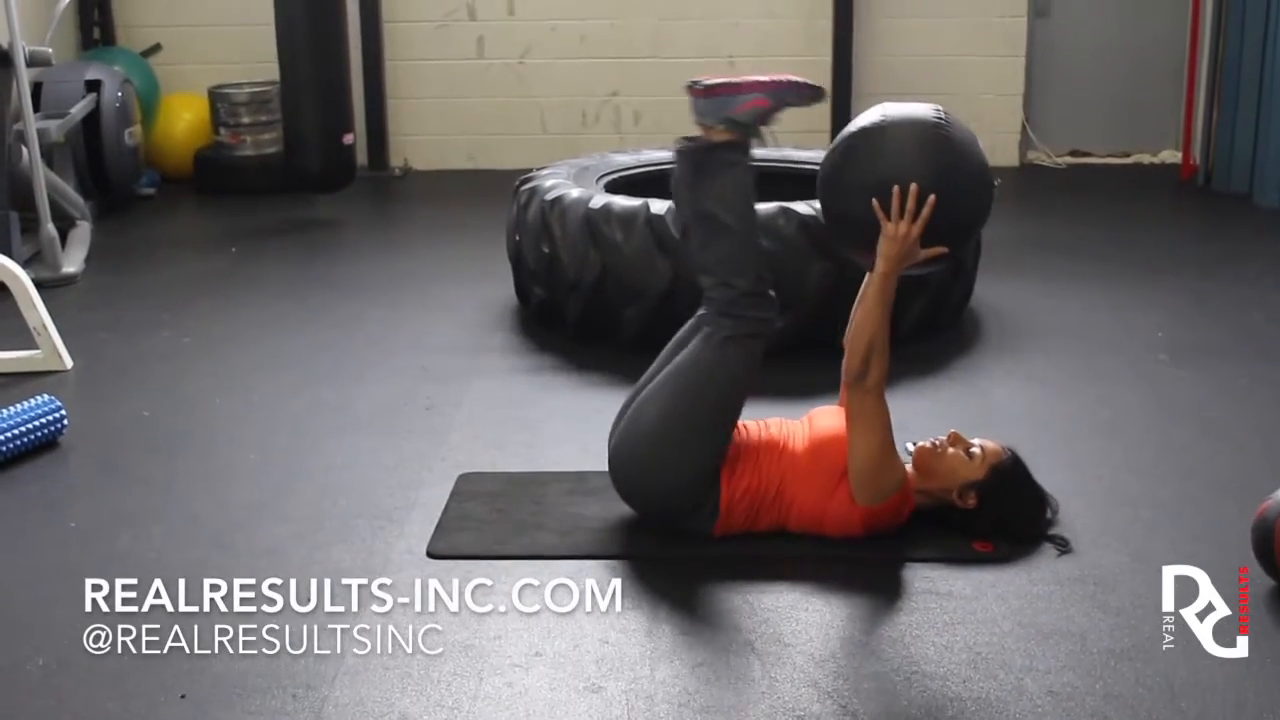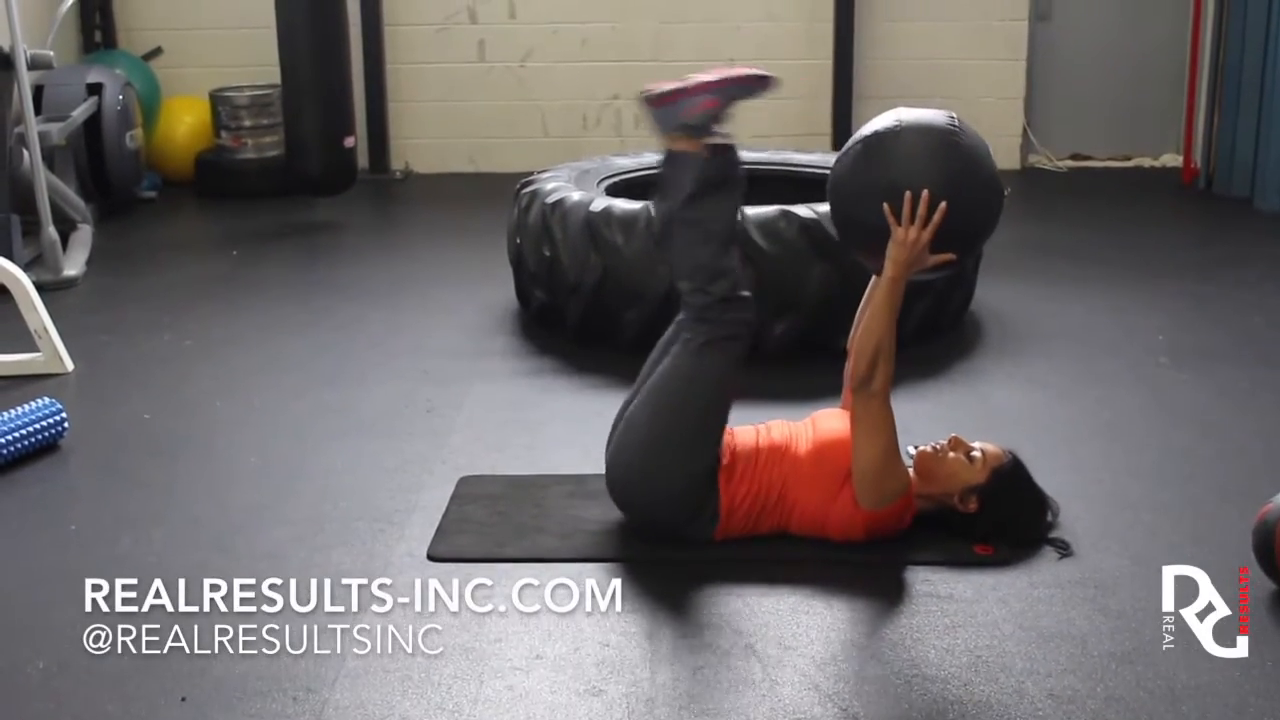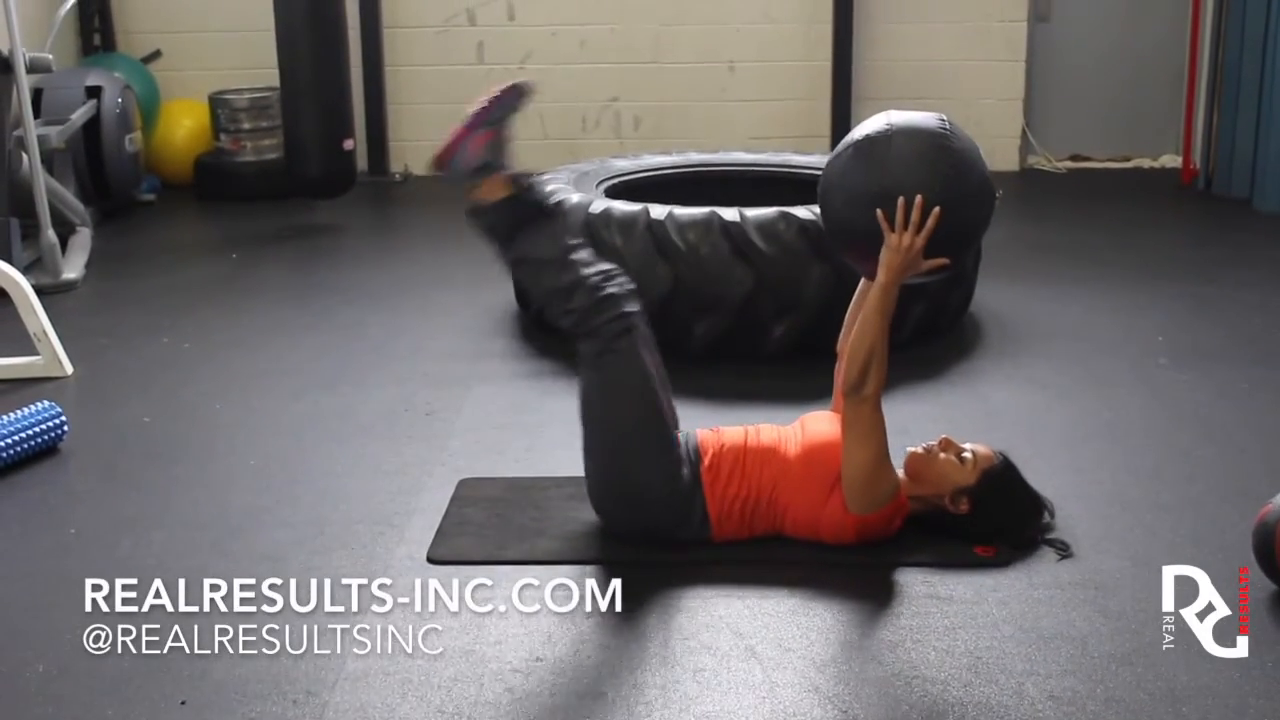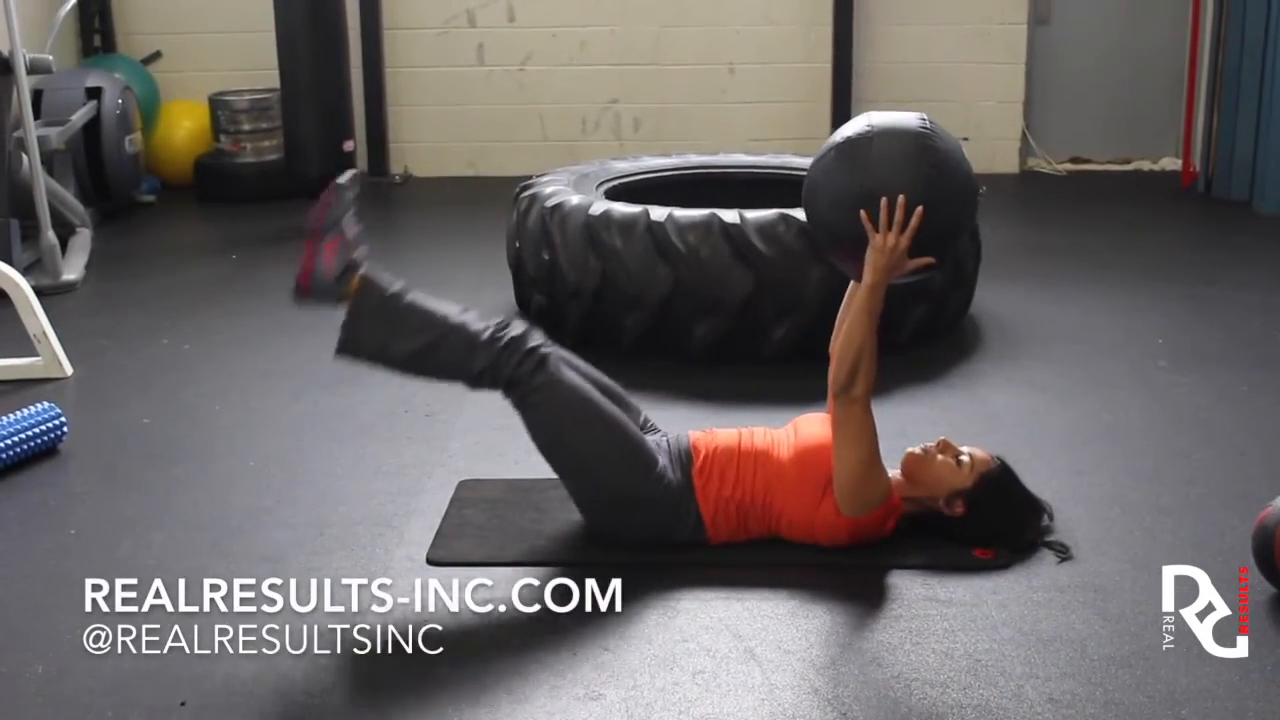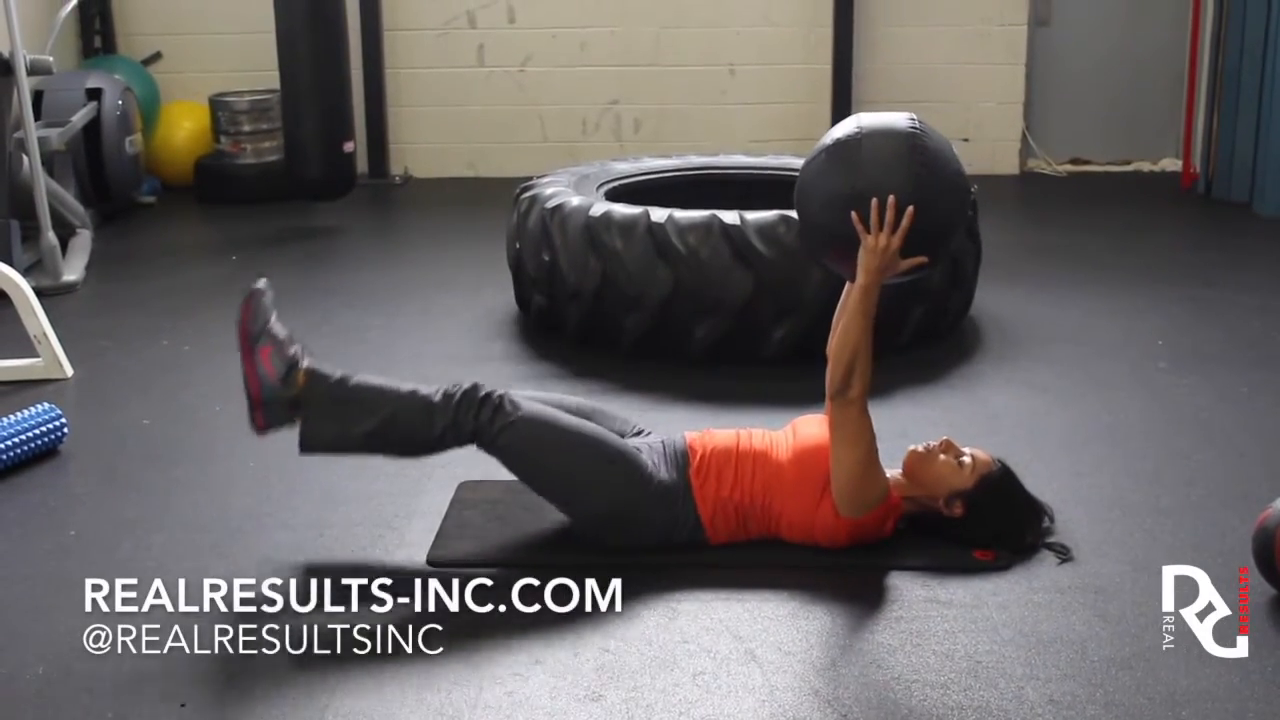
dt=0.3s
person 1, frame 1
left shoulder: (883, 499)
right shoulder: (890, 476)
left elbow: (861, 380)
right elbow: (859, 361)
left wrist: (887, 268)
right wrist: (882, 262)
left hip: (659, 470)
left knee: (742, 313)
right knee: (732, 303)
left ankle: (723, 136)
right ankle: (718, 138)
person 1, frame 2
left shoulder: (886, 502)
right shoulder: (879, 474)
left elbow: (869, 383)
right elbow: (858, 359)
left wrist: (896, 271)
right wrist: (887, 264)
left hip: (660, 484)
right hip: (656, 468)
left knee: (721, 314)
right knee: (712, 308)
left ankle: (689, 141)
right ankle: (688, 143)
person 1, frame 3
left shoulder: (877, 509)
right shoulder: (879, 486)
left elbow: (859, 390)
right elbow: (850, 362)
left wrist: (890, 279)
right wrist: (878, 273)
left hip: (656, 498)
right hip: (681, 467)
left knee: (608, 314)
right knee: (604, 316)
left ankle: (491, 183)
right ankle: (493, 184)
person 1, frame 4
left shoulder: (870, 510)
right shoulder: (875, 486)
left elbow: (847, 390)
right elbow: (847, 380)
left wrist: (876, 280)
right wrist: (869, 278)
left hip: (656, 499)
right hip: (671, 463)
left knee: (518, 356)
right knee: (530, 353)
left ankle: (349, 286)
right ankle: (356, 292)
person 1, frame 5
left shoulder: (868, 510)
right shoulder: (880, 487)
left elbow: (842, 392)
right elbow: (843, 380)
left wrist: (868, 283)
right wrist: (864, 276)
left hip: (653, 505)
right hip: (663, 461)
left knee: (478, 408)
right knee: (491, 401)
left ankle: (294, 390)
right ankle: (301, 389)
